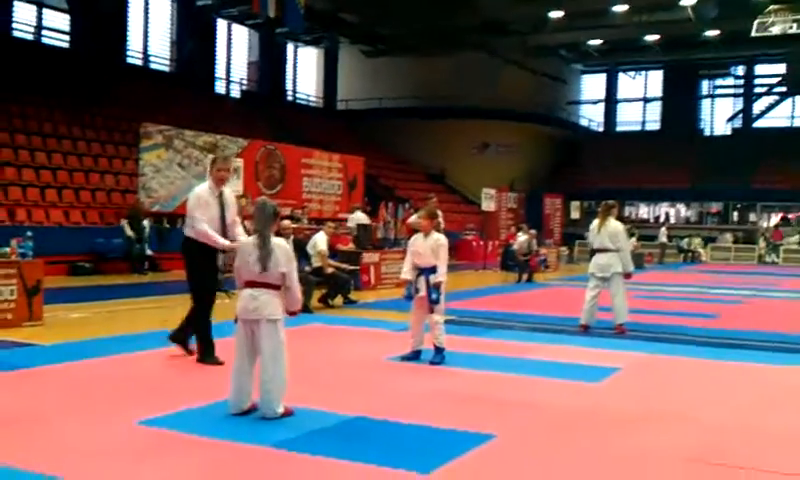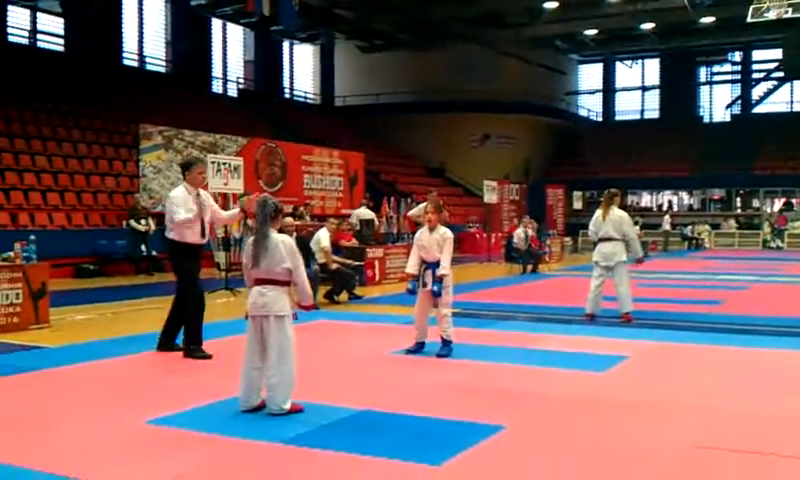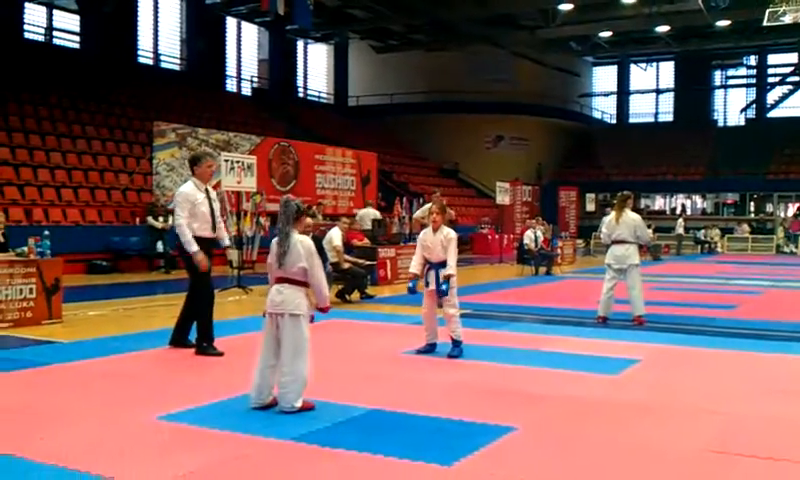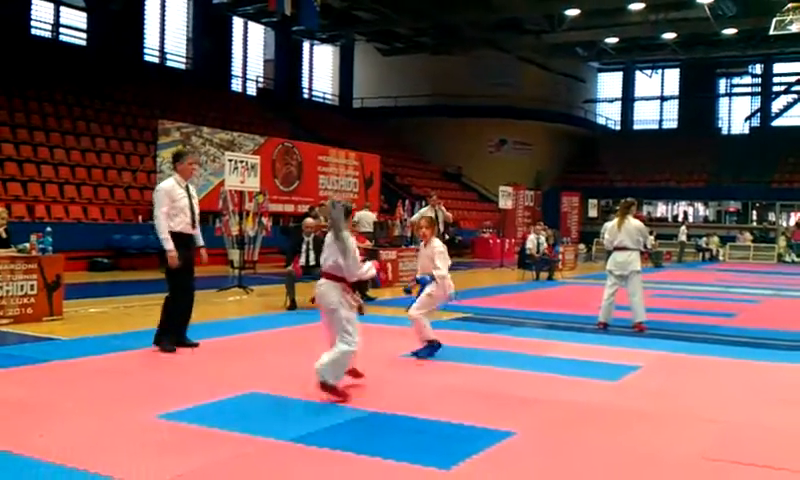
dt=0.5s
person 1, frame 1
left shoulder: (245, 244)
right shoulder: (281, 246)
left elbow: (238, 277)
right elbow: (291, 280)
right wrist: (294, 306)
left hip: (246, 302)
right hip: (269, 304)
left knee: (244, 356)
right knee: (272, 356)
left ankle: (240, 403)
right ankle: (272, 406)
person 1, frame 2
left shoulder: (251, 242)
right shoulder: (285, 242)
left elbow: (247, 275)
right elbow: (299, 274)
right wrist: (306, 300)
left hip: (255, 299)
right hip: (277, 300)
left knee: (254, 353)
right knee: (280, 353)
left ankle: (250, 400)
right ankle: (279, 403)
person 1, frame 3
left shoulder: (277, 241)
right shoulder: (304, 242)
right elbow: (316, 276)
right wrist: (324, 301)
left hip: (275, 296)
right hip: (296, 299)
left knee: (269, 350)
right knee: (296, 353)
left ankle: (261, 397)
right ankle: (290, 401)
person 1, frame 4
left shoulder: (331, 236)
right shoulder: (346, 239)
right elbow: (354, 272)
left wrist: (363, 265)
right wrist: (372, 267)
left hip: (325, 287)
right hip: (336, 291)
left knee: (337, 333)
right knee: (349, 340)
left ankle: (343, 366)
right ankle: (328, 378)
person 2, frame 1
left shoulder: (229, 195)
right shoulder: (199, 193)
left elbow: (234, 222)
right elbow: (200, 226)
left wrist: (243, 241)
right wrist: (228, 244)
left hip: (213, 250)
right hip: (196, 249)
left knee: (207, 298)
right knee: (202, 298)
left ankle: (182, 334)
right ankle: (206, 351)
person 2, frame 2
left shoulder: (204, 196)
right shoulder: (178, 196)
left elbow: (220, 218)
right elbow: (178, 220)
left wrist: (242, 209)
right wrist: (195, 215)
left hip: (195, 251)
right hip: (180, 251)
left knee: (184, 296)
right knee: (195, 296)
left ankle: (167, 340)
right ankle: (192, 346)
person 2, frame 3
left shoulder: (209, 192)
right shoulder: (185, 192)
left elbow: (217, 222)
right elbow: (181, 225)
left wrist: (227, 244)
right wrist: (195, 252)
left hip: (205, 246)
right hip: (192, 247)
left knee: (197, 293)
right knee: (205, 293)
left ankle: (179, 337)
right ankle: (204, 343)
person 2, frame 4
left shoulder: (190, 189)
right shoulder: (166, 187)
right elbow: (161, 220)
left wrist: (200, 245)
right wrist: (169, 249)
left hip: (187, 242)
right hip: (173, 242)
left knee: (187, 290)
right knee: (177, 290)
left ankle: (177, 335)
right ankle: (164, 336)
person 3, frame 1
left shoulder: (440, 240)
right shoulder: (414, 240)
left elbow: (442, 264)
right elbow: (409, 261)
left wrist: (437, 285)
right wrist: (408, 283)
left hip: (433, 280)
right hip: (418, 280)
left knee: (435, 317)
right knee: (416, 317)
left ankle: (439, 350)
right ankle: (416, 349)
person 3, frame 2
left shoulder: (446, 234)
right shoulder: (420, 234)
left elbow: (446, 258)
right elbow: (415, 255)
left wrist: (440, 279)
right wrist: (413, 277)
left hip: (440, 274)
right hip: (425, 273)
left knee: (444, 310)
right knee: (420, 310)
left ankle: (446, 343)
right ankle: (420, 341)
person 3, frame 3
left shoulder: (449, 234)
right shoulder: (423, 235)
left elbow: (451, 258)
right elbow: (418, 257)
left wrist: (447, 280)
right wrist: (414, 278)
left hip: (444, 274)
right hip: (429, 273)
left knee: (451, 310)
right knee: (427, 311)
left ankle: (457, 344)
right ankle: (431, 343)
person 3, frame 4
left shoulder: (437, 246)
right shoulder: (423, 245)
left elbow: (442, 270)
left wrist: (430, 278)
right wrist: (417, 281)
left hip: (439, 284)
right hip: (430, 284)
left knee: (415, 314)
right knee: (414, 314)
left ankle: (432, 343)
right ankle: (428, 344)
person 4, frame 1
left shoulder: (594, 224)
right shoulder: (618, 226)
right elbow: (623, 248)
right wrist: (628, 268)
left hip: (598, 260)
right hip: (613, 261)
left knee: (592, 292)
right knee: (618, 293)
left ankle: (585, 322)
right ankle: (619, 324)
person 4, frame 2
left shoulder: (598, 214)
right shoulder: (622, 215)
left elbow: (592, 233)
right elbow: (631, 236)
right wrist: (638, 254)
left hip: (601, 249)
right hip: (616, 249)
left knee: (596, 281)
right knee: (622, 282)
left ankle: (590, 311)
right ankle: (626, 312)
person 4, frame 3
left shoulder: (611, 217)
right shoulder: (635, 218)
left elbow: (605, 237)
right elbow: (644, 237)
right wrist: (646, 242)
left hip: (614, 252)
right hip: (629, 252)
left knee: (609, 284)
right knee: (634, 285)
left ankle: (602, 314)
right ankle: (638, 315)
person 4, frame 4
left shoulder: (614, 223)
right shoulder: (637, 224)
left elbow: (607, 243)
right elbow: (645, 239)
left hip: (616, 258)
right hip: (631, 258)
left knee: (610, 290)
right knee: (635, 291)
left ankle: (603, 320)
right ankle: (638, 322)
